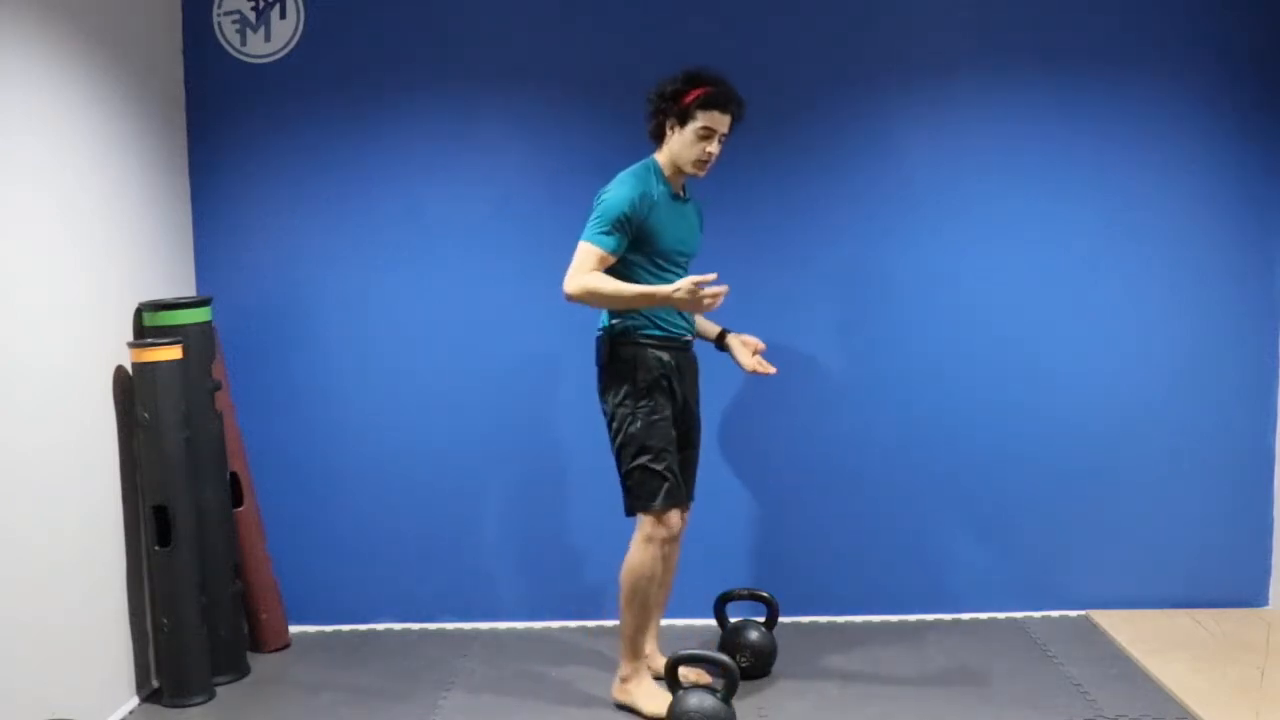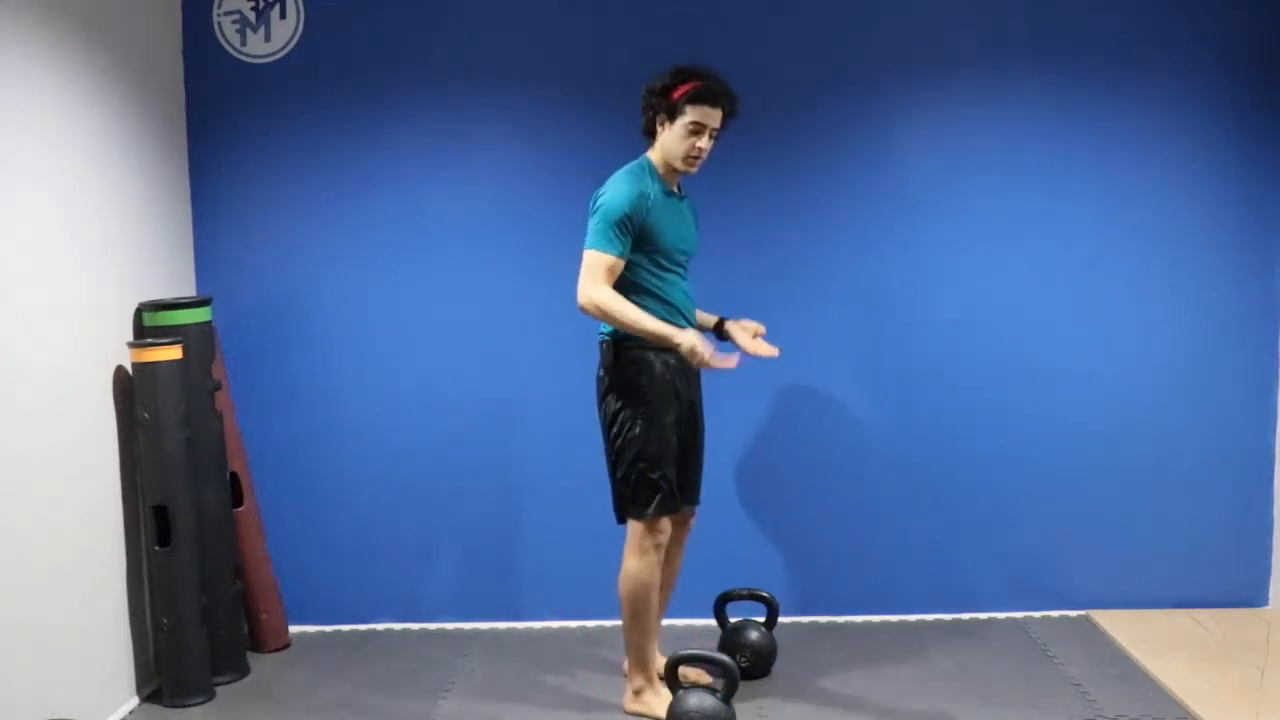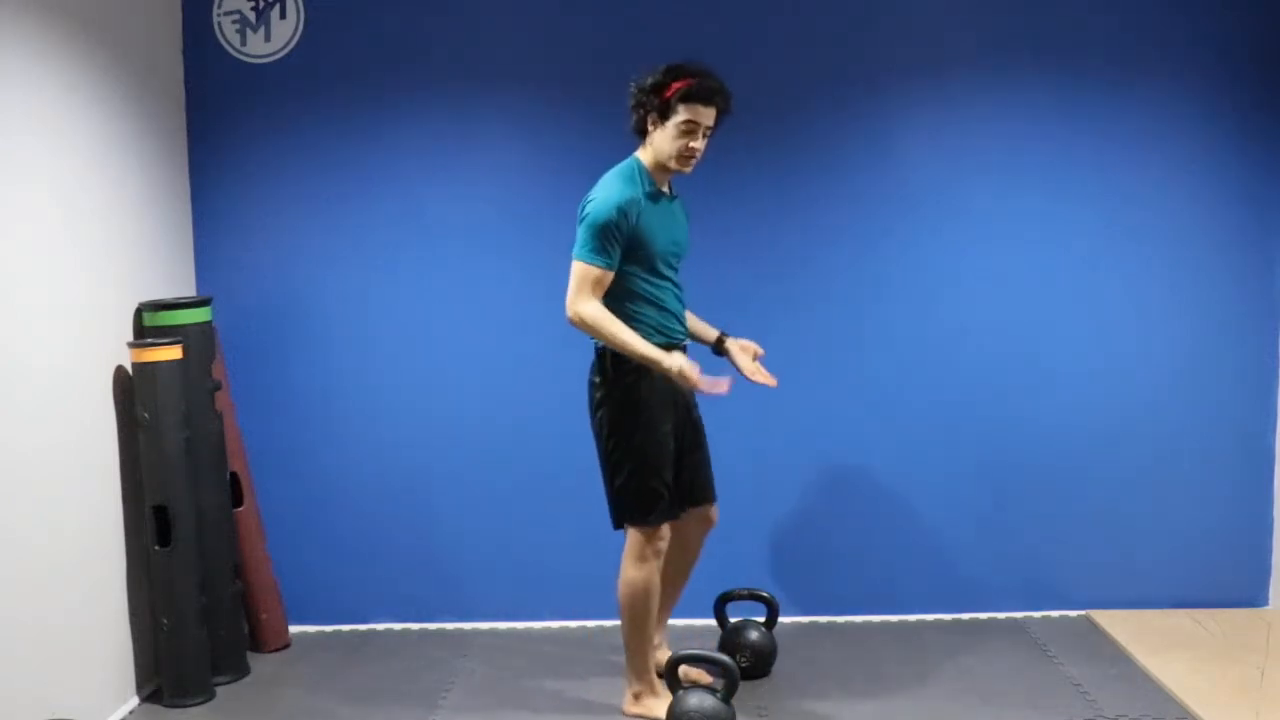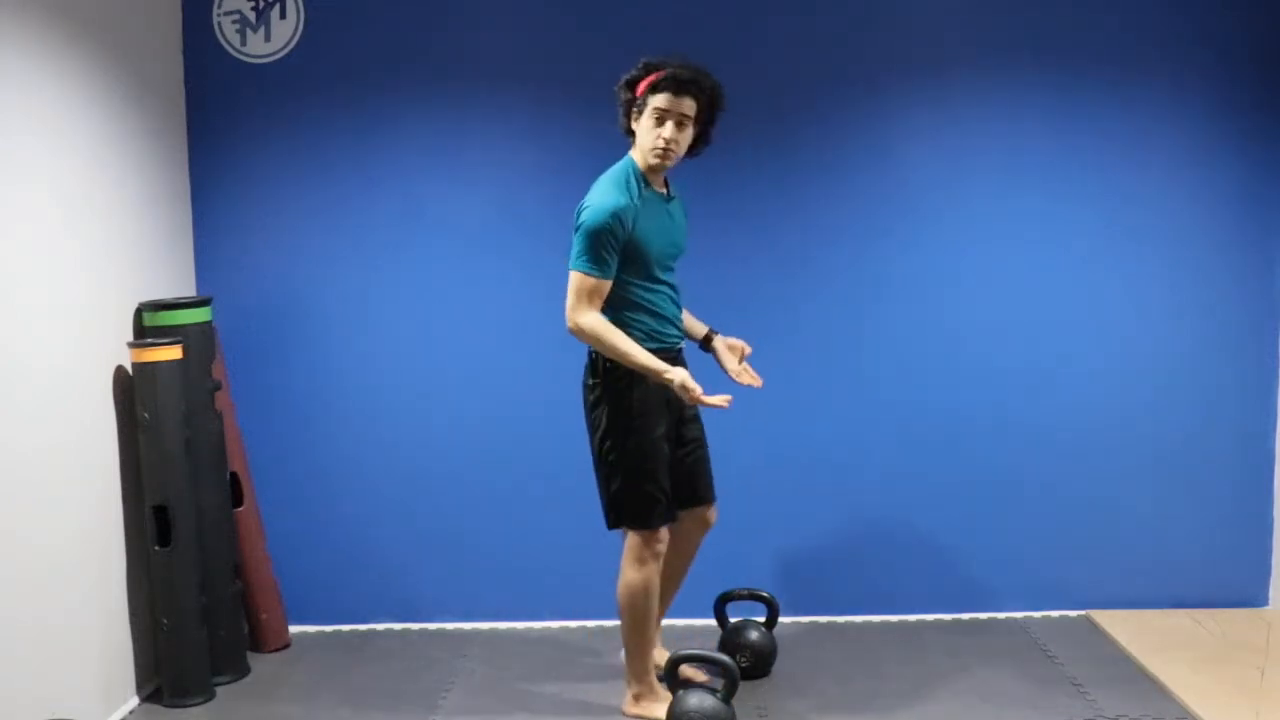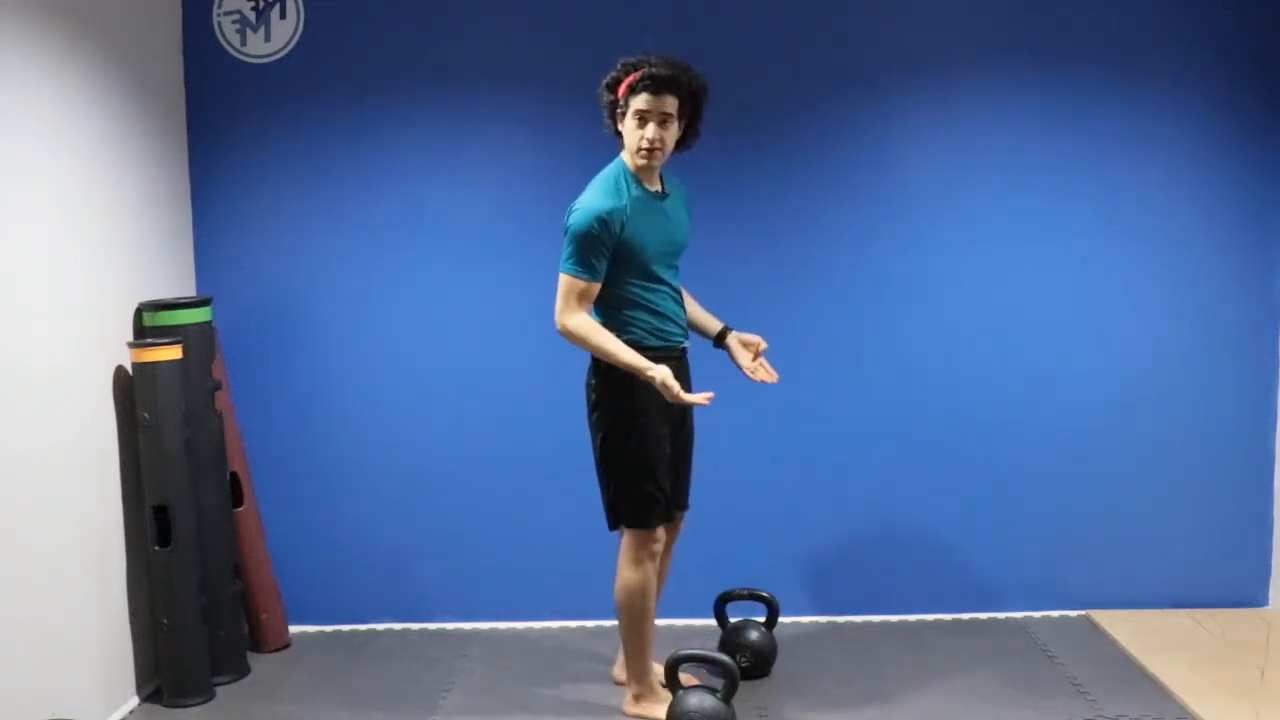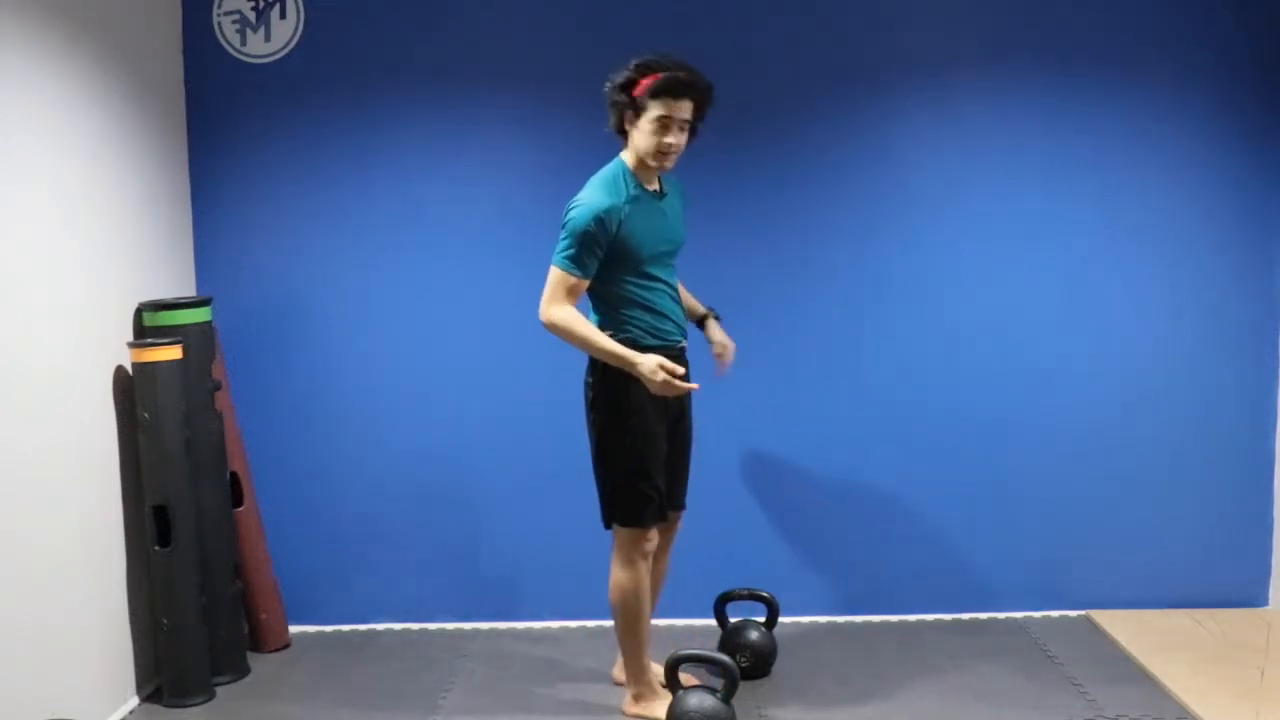
dt=0.3s
person 1, frame 1
left shoulder: (689, 205)
right shoulder: (627, 194)
right elbow: (578, 283)
left wrist: (721, 335)
right wrist: (667, 295)
left hip: (678, 361)
right hip: (634, 365)
left knee: (675, 519)
right knee: (658, 520)
left ankle: (648, 650)
person 1, frame 2
left shoulder: (681, 200)
right shoulder: (624, 194)
right elbow: (593, 294)
left wrist: (720, 325)
right wrist: (677, 338)
left hip: (676, 372)
right hip: (637, 371)
left knee: (679, 520)
right knee: (649, 528)
left ankle: (648, 654)
person 1, frame 3
left shoulder: (670, 199)
right shoulder: (613, 200)
right elbow: (581, 307)
left wrist: (720, 341)
right wrist: (663, 361)
left hip: (668, 380)
right hip: (631, 381)
left knee: (697, 514)
right knee: (649, 534)
left ankle: (653, 644)
person 1, frame 4
left shoulder: (671, 196)
right shoulder: (608, 205)
right elbow: (581, 316)
left wrist: (708, 339)
right wrist: (663, 371)
left hip: (669, 376)
right hip: (627, 382)
left knee: (696, 517)
right knee: (648, 536)
left ankle: (644, 646)
person 1, frame 5
left shoulder: (675, 195)
right shoulder: (598, 208)
right elbow: (570, 317)
left wrist: (724, 336)
right wrist: (647, 371)
left hip: (671, 374)
right hip: (629, 383)
left knee: (668, 528)
right knee: (642, 538)
left ankle: (634, 660)
person 1, frame 6
left shoulder: (669, 191)
right shoulder: (599, 206)
right elbow: (553, 309)
left wrist: (703, 318)
right wrist: (633, 362)
left hip: (669, 375)
right hip: (626, 381)
left knee: (665, 526)
right knee: (636, 536)
left ankle: (635, 660)
